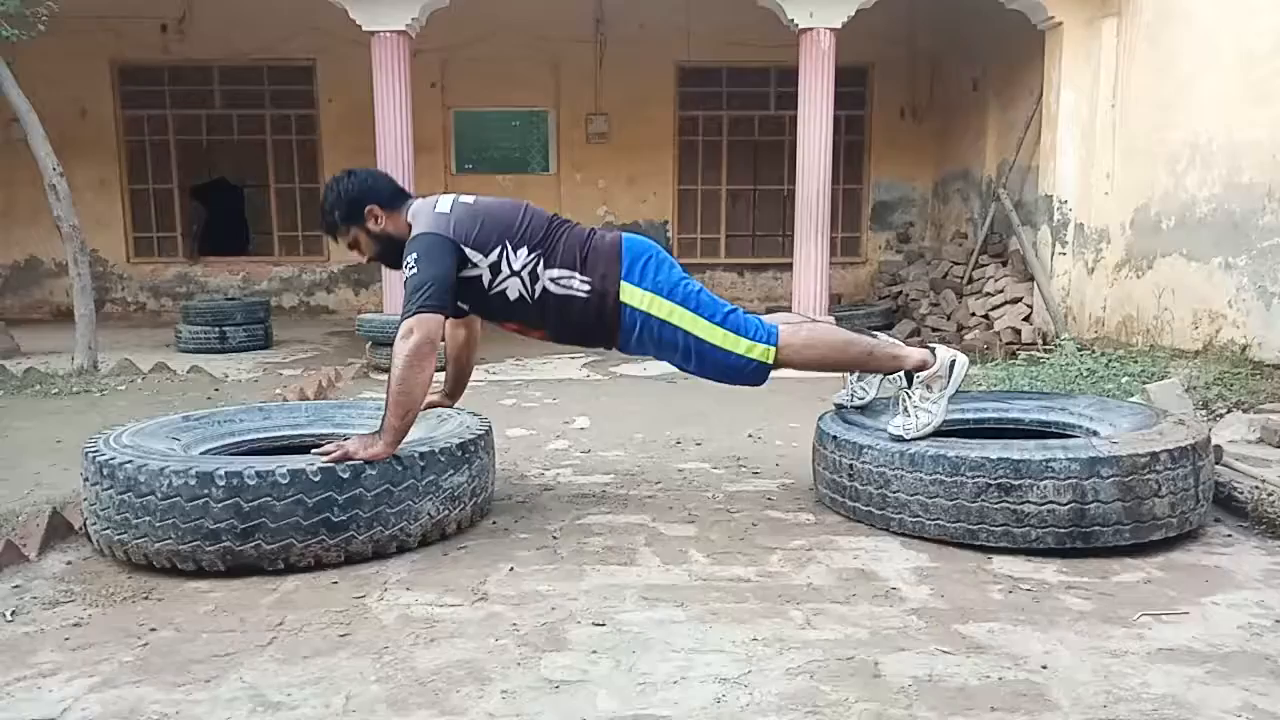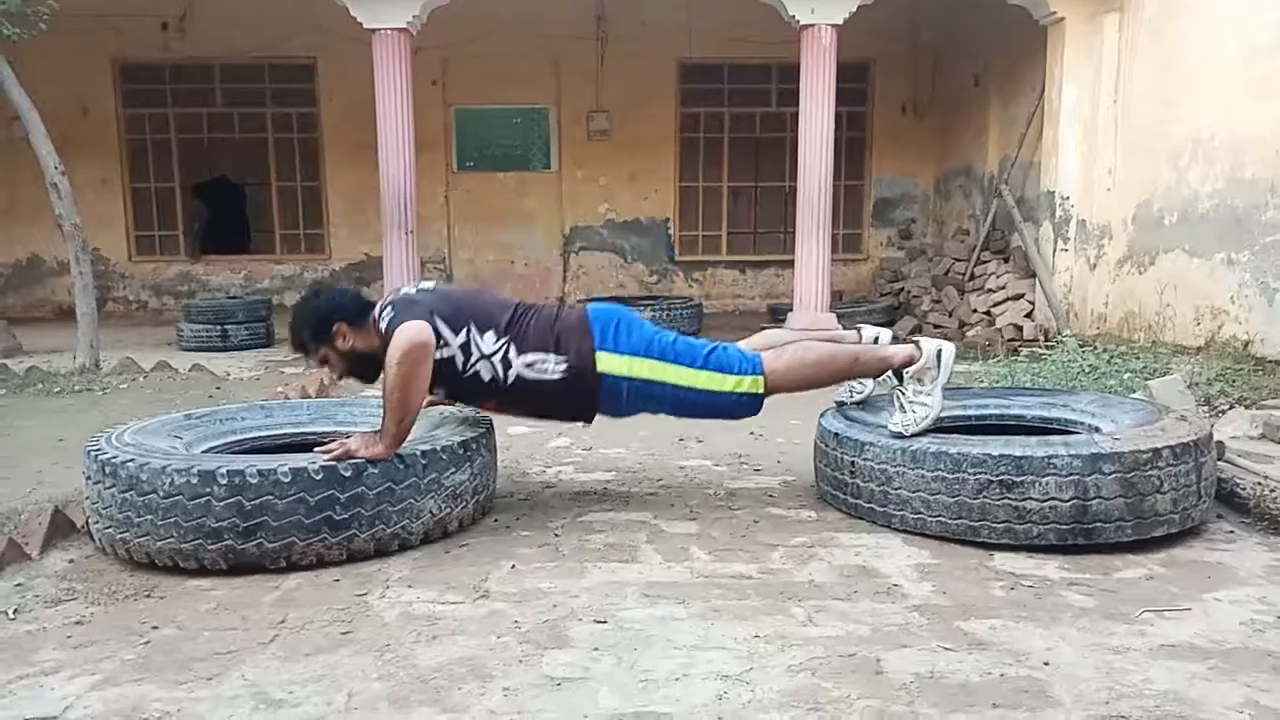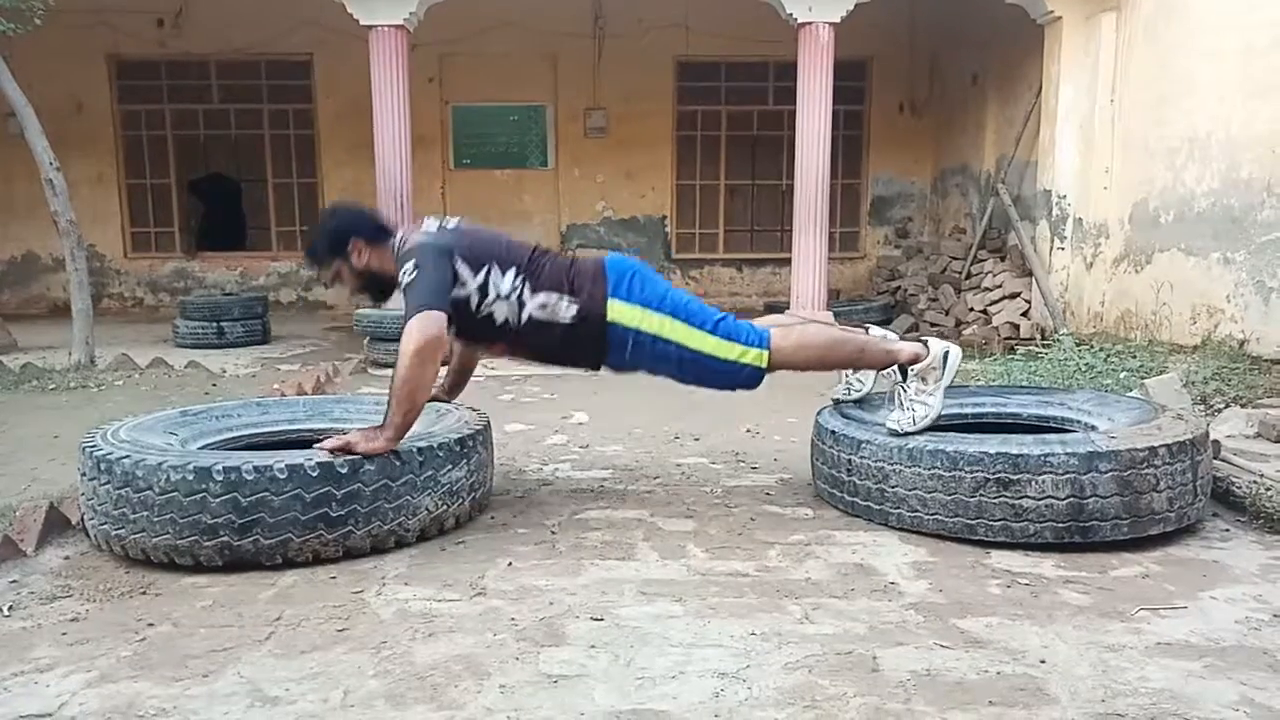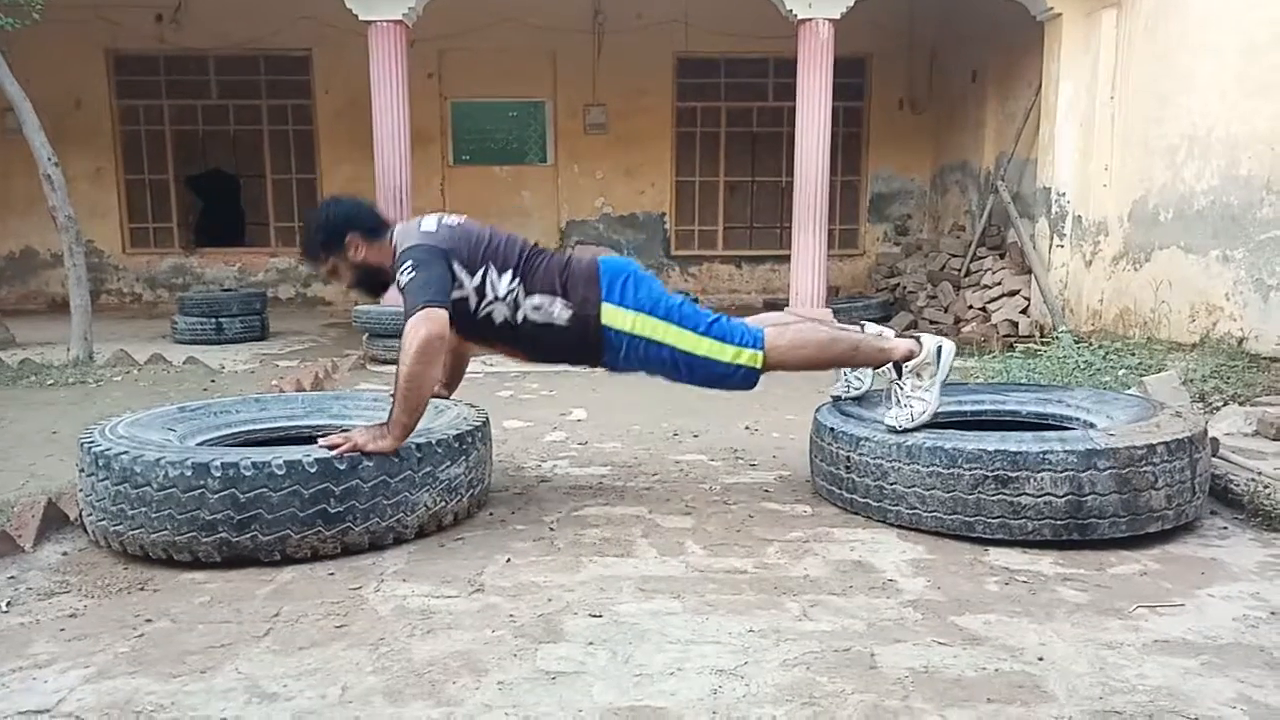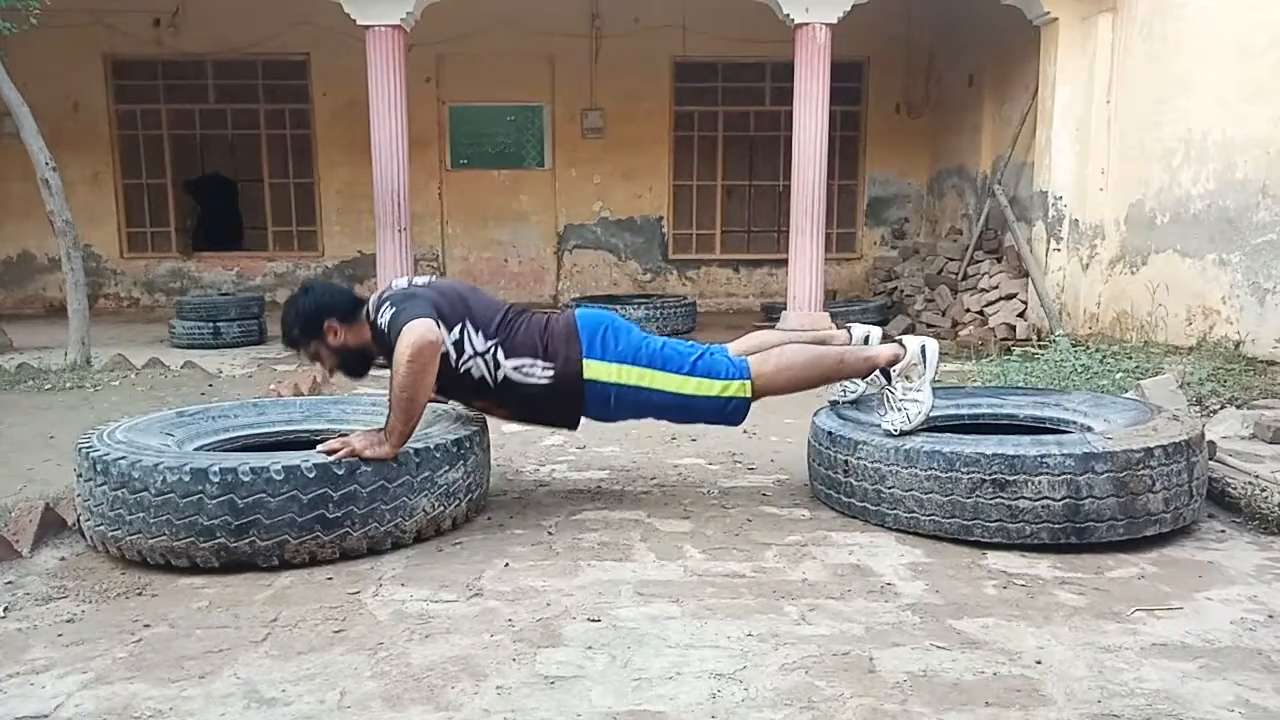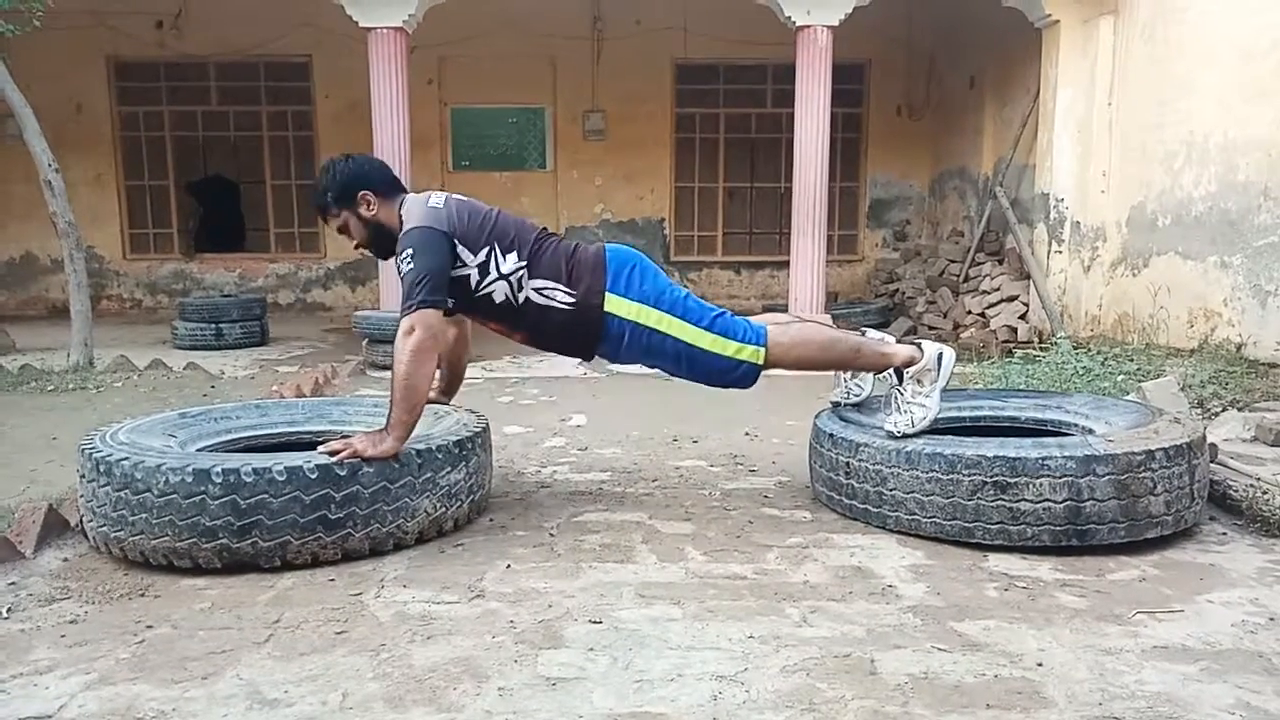
dt=0.4s
person 1, frame 1
left shoulder: (425, 238)
right shoulder: (442, 221)
left elbow: (418, 336)
right elbow: (464, 312)
left wrist: (386, 441)
right wrist: (451, 393)
left hip: (624, 288)
right hip: (616, 280)
left knee: (767, 347)
right knee: (750, 332)
left ankle: (924, 362)
right ankle: (880, 350)
person 1, frame 2
left shoulder: (395, 316)
right shoulder: (422, 306)
left elbow: (414, 345)
left wrist: (387, 440)
right wrist: (448, 389)
left hip: (600, 356)
right hip: (592, 344)
left knee: (759, 375)
right knee: (739, 355)
left ankle: (913, 357)
right ankle: (861, 338)
person 1, frame 3
left shoulder: (417, 254)
right shoulder: (433, 248)
left elbow: (424, 339)
right elbow: (465, 329)
left wrist: (389, 432)
right wrist: (447, 392)
left hip: (612, 310)
right hip: (606, 303)
left knee: (759, 351)
right knee: (744, 338)
left ankle: (918, 357)
right ankle: (868, 336)
person 1, frame 4
left shoulder: (413, 254)
right shoulder: (430, 246)
left elbow: (427, 334)
right elbow: (460, 320)
left wrist: (392, 432)
right wrist: (444, 387)
left hip: (606, 309)
right hip: (600, 297)
left knee: (759, 352)
right knee: (742, 335)
left ankle: (909, 352)
right ankle: (865, 336)
person 1, frame 5
left shoulder: (392, 306)
right shoulder: (410, 303)
left elbow: (421, 350)
left wrist: (389, 439)
right wrist: (430, 394)
left hip: (590, 362)
right hip: (582, 349)
left knee: (744, 379)
right knee: (728, 358)
left ankle: (900, 357)
right ankle: (852, 339)
person 1, frame 6
left shoulder: (418, 230)
right shoulder: (433, 219)
left elbow: (420, 331)
right elbow: (456, 316)
left wrist: (392, 437)
right wrist: (444, 392)
left hip: (609, 299)
right hip: (602, 293)
left knee: (755, 349)
right knee: (744, 334)
left ankle: (911, 358)
right ankle: (866, 341)
